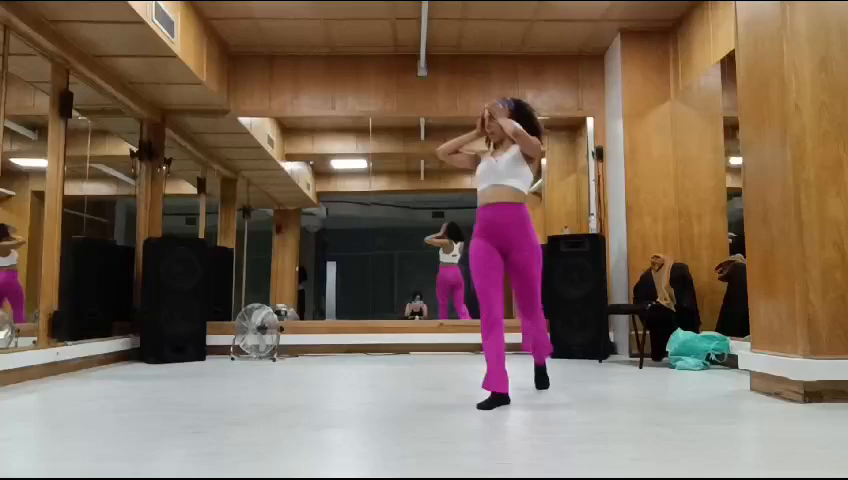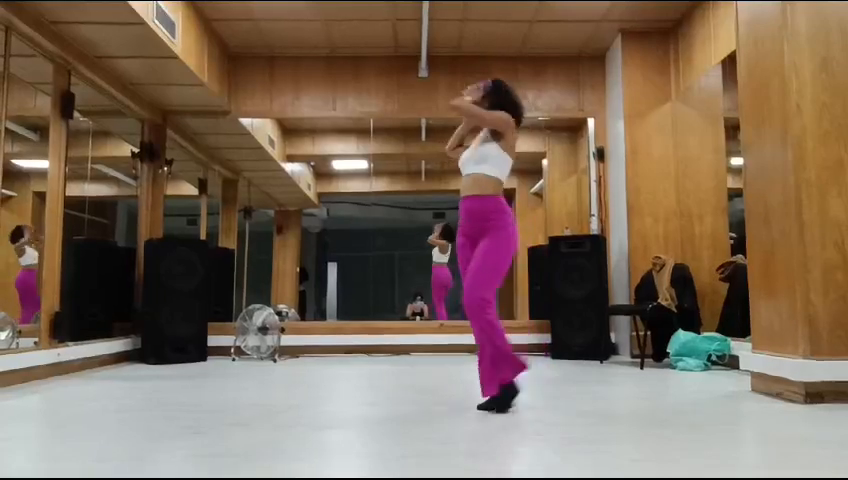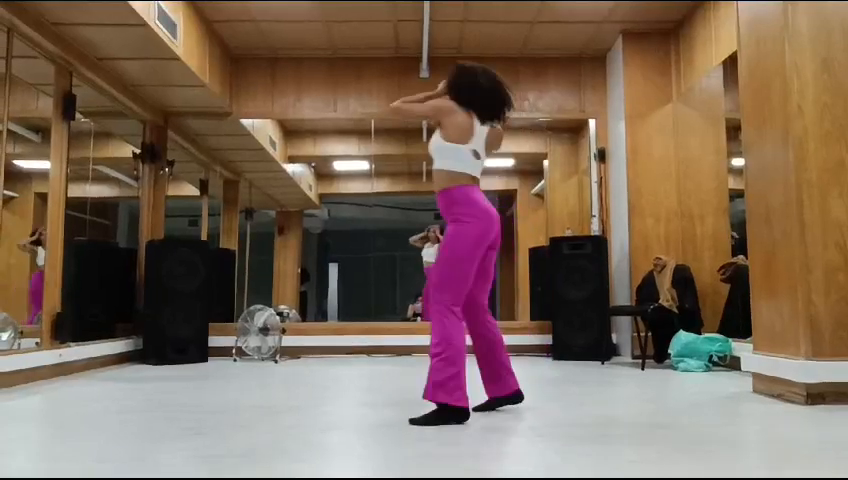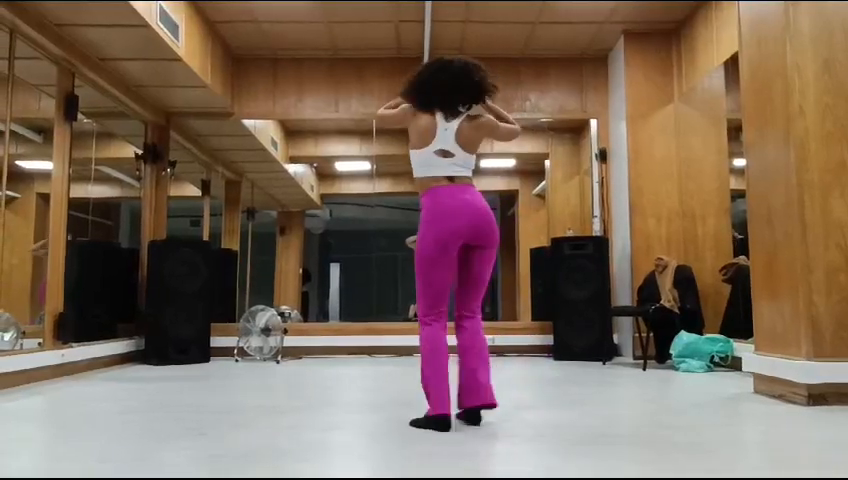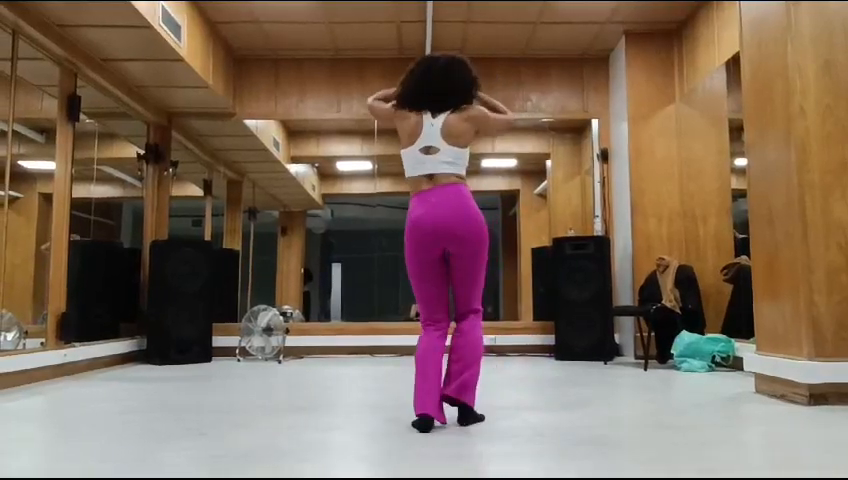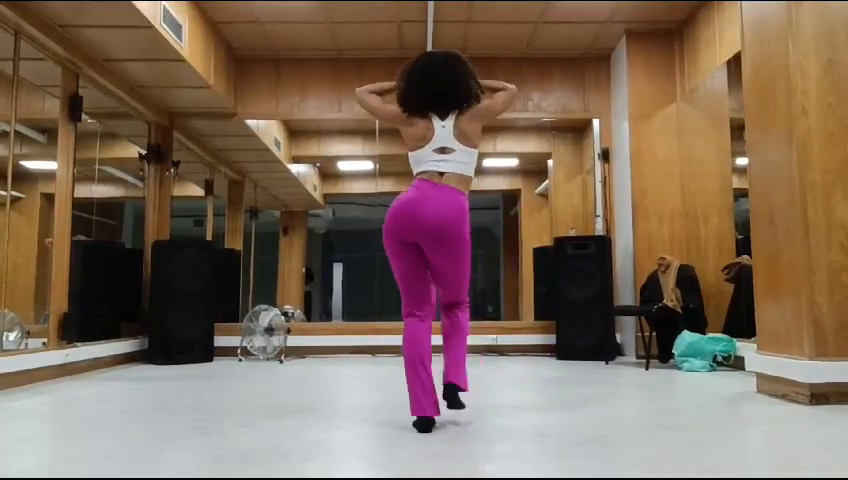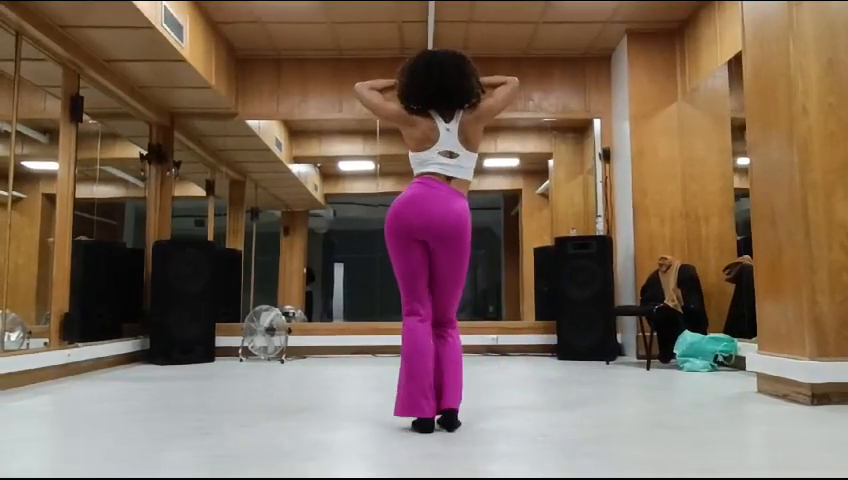
dt=0.2s
person 1, frame 1
left shoulder: (528, 150)
right shoulder: (481, 158)
left elbow: (536, 143)
right elbow: (442, 153)
left wrist: (502, 120)
right wrist: (475, 133)
left hip: (518, 229)
right hip: (483, 232)
left knee: (529, 306)
right knee: (490, 312)
left ankle: (540, 360)
right ankle: (498, 388)
person 1, frame 2
left shoulder: (504, 123)
right shoulder: (478, 138)
left elbow: (459, 106)
right elbow: (450, 148)
left wrist: (470, 101)
right wrist: (467, 125)
left hip: (494, 224)
right hip: (467, 225)
left knee: (477, 302)
right knee: (478, 306)
left ankle: (508, 373)
right ankle: (496, 385)
person 1, frame 3
left shoulder: (449, 109)
right shoulder: (490, 129)
left elbow: (397, 107)
left wrist: (435, 94)
right wrist: (489, 107)
left hip: (466, 215)
right hip: (479, 214)
left knee: (442, 305)
right knee: (476, 309)
left ankle: (451, 401)
right ankle: (505, 387)
person 1, frame 4
left shoulder: (416, 116)
right shoulder: (477, 123)
left elbow: (382, 112)
right elbow: (515, 130)
left wrist: (418, 95)
right wrist: (486, 102)
left hip: (439, 214)
right hip: (478, 210)
left knee: (431, 316)
right knee: (469, 313)
left ankle: (439, 409)
right ankle: (475, 398)
person 1, frame 5
left shoulder: (405, 118)
right shoulder: (467, 117)
left elbow: (373, 100)
right elbow: (508, 118)
left wrist: (405, 88)
right wrist: (475, 95)
left hip: (421, 218)
right hip: (463, 212)
left knee: (432, 320)
right knee: (469, 312)
left ankle: (426, 410)
right ankle: (464, 399)
person 1, frame 6
left shoulder: (410, 121)
right shoulder: (473, 116)
left elbow: (362, 93)
right elbow: (510, 90)
left wrist: (400, 84)
right wrist: (473, 83)
left hip: (405, 209)
right hip: (449, 214)
left knee: (417, 312)
right knee: (455, 303)
left ankle: (424, 410)
right ankle: (453, 383)
person 1, frame 7
left shoulder: (411, 121)
right shoulder: (474, 118)
left elbow: (362, 88)
right elbow: (512, 83)
left wrist: (400, 82)
right wrist: (473, 82)
left hip: (410, 208)
right hip: (454, 217)
left knee: (416, 314)
right knee: (445, 319)
left ankle: (423, 411)
right ankle: (449, 408)
